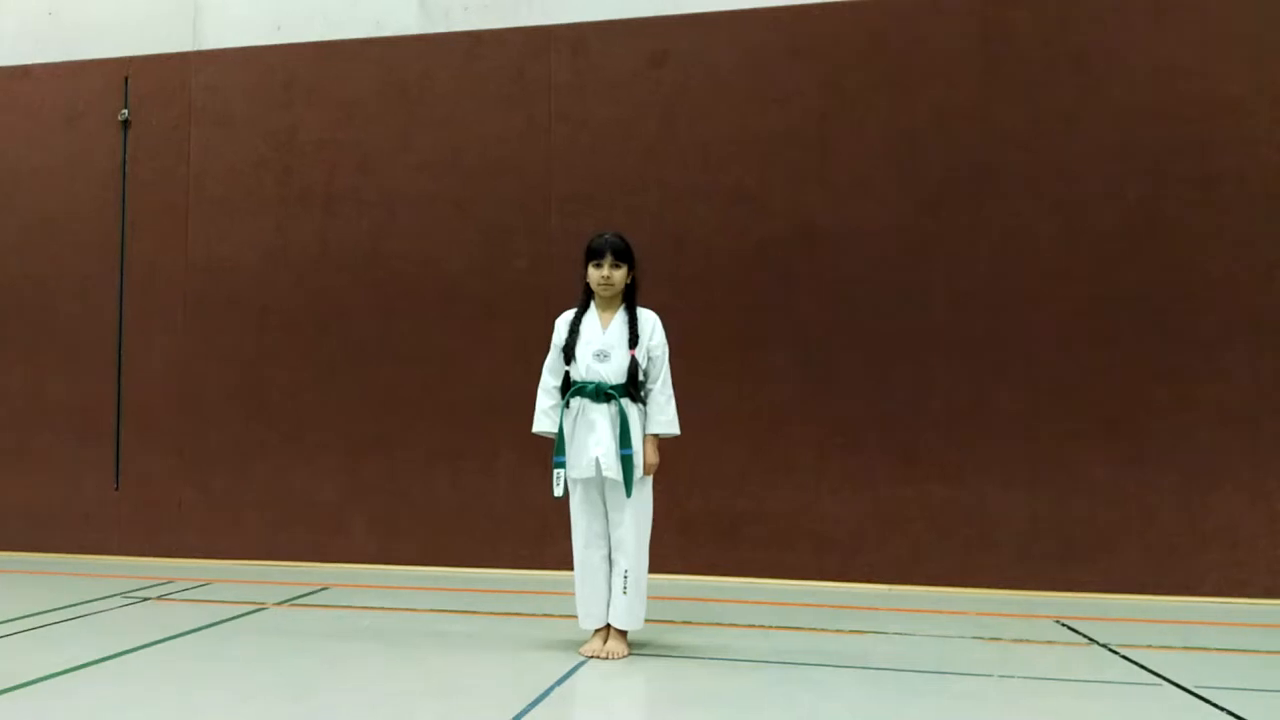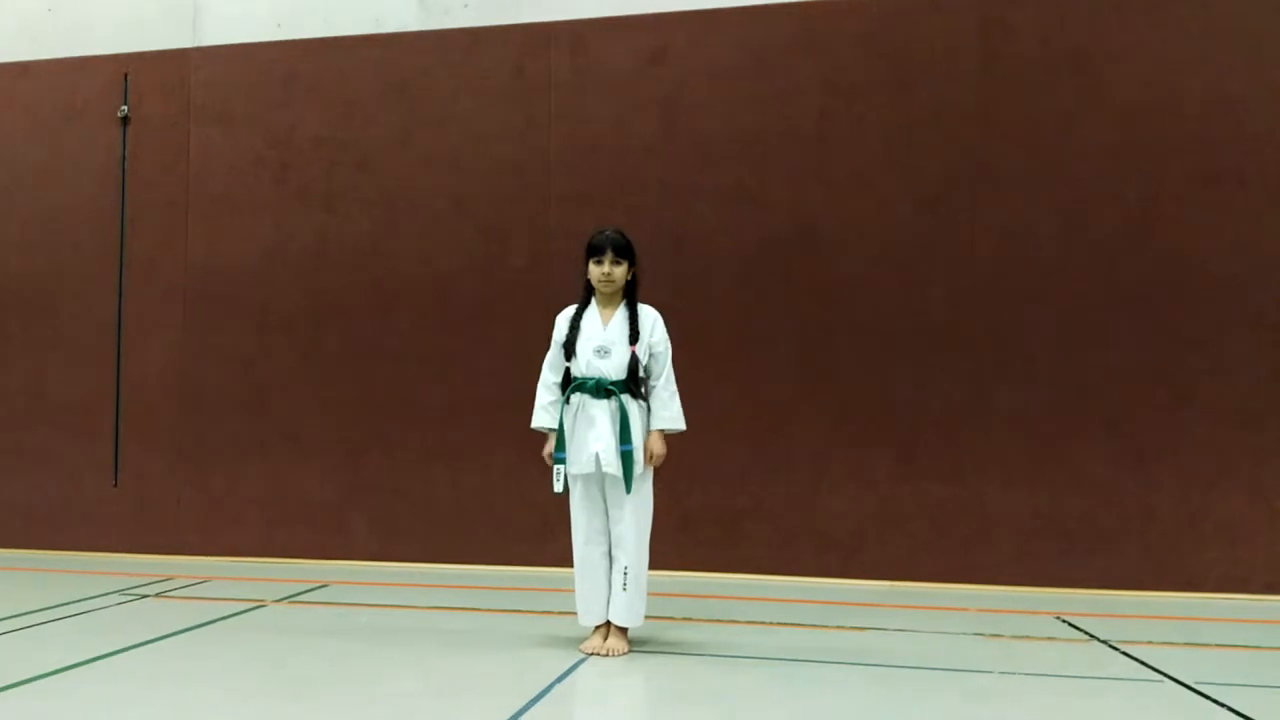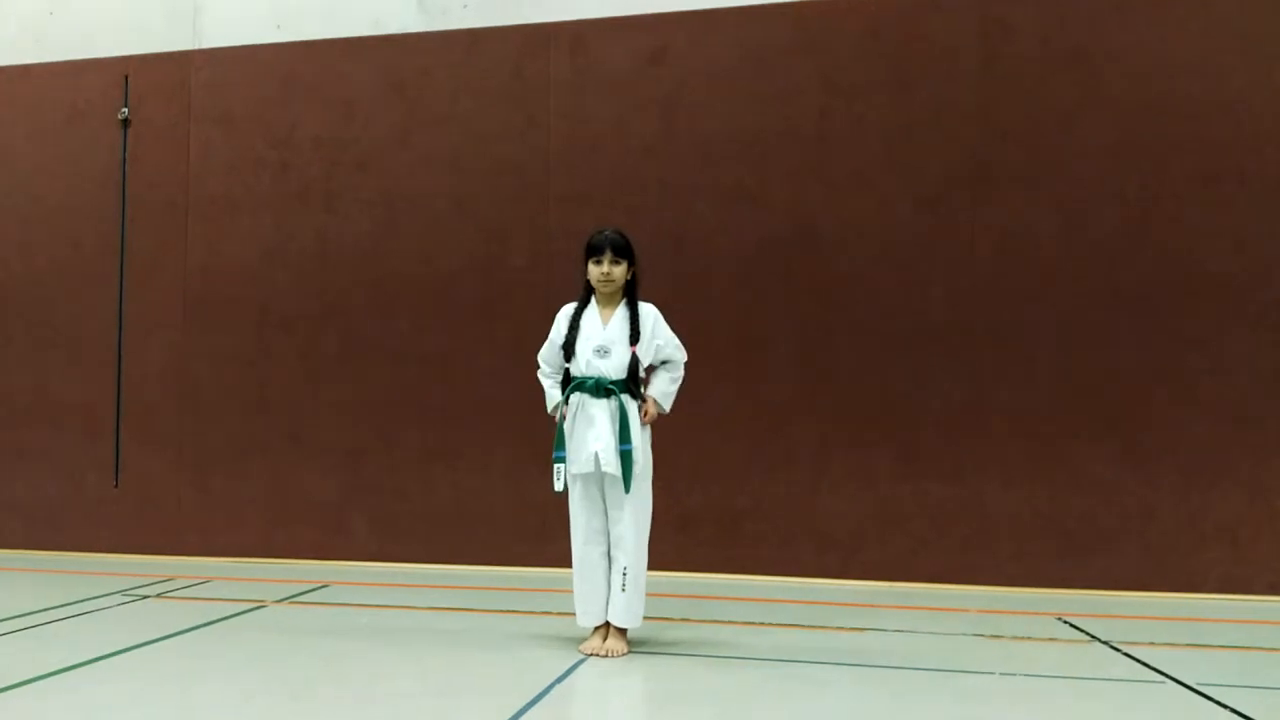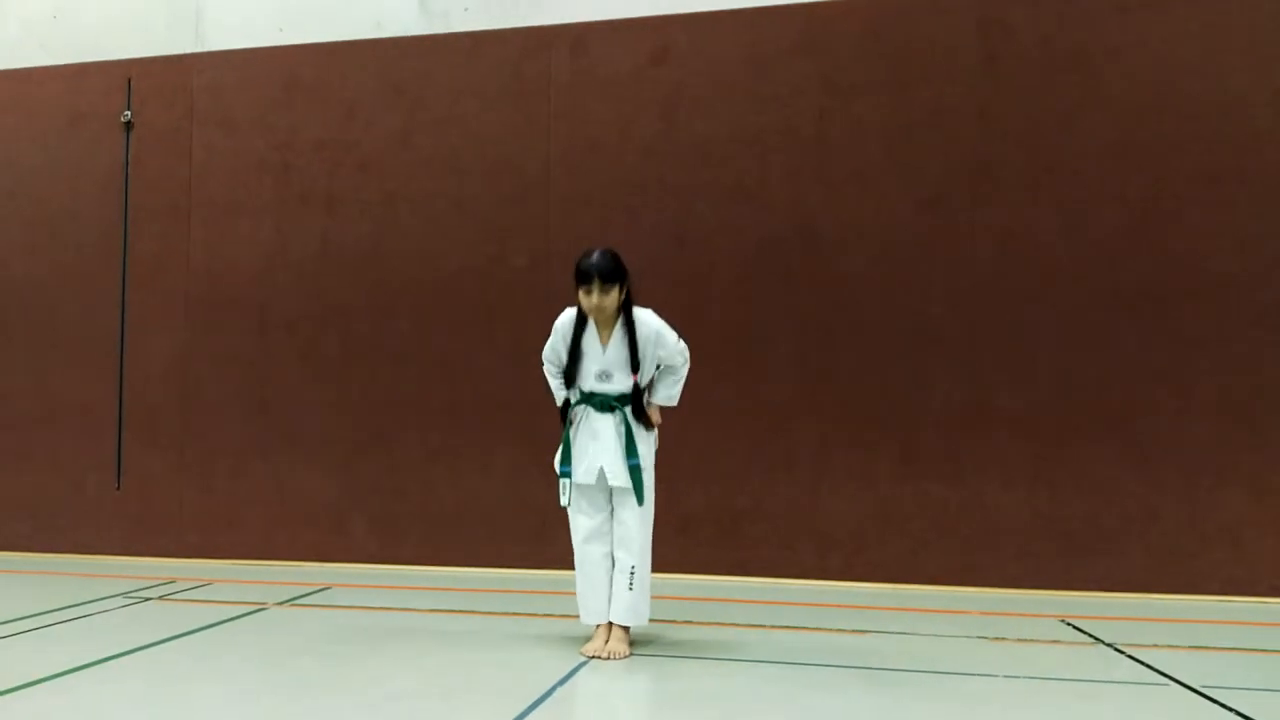
dt=0.5s
person 1, frame 1
left shoulder: (646, 322)
right shoulder: (568, 323)
left elbow: (659, 385)
right elbow: (552, 382)
left wrist: (652, 441)
right wrist: (555, 440)
left hip: (627, 434)
right hip: (581, 435)
left knee: (627, 534)
right knee: (588, 535)
left ankle: (619, 630)
right ankle: (597, 627)
person 1, frame 2
left shoulder: (647, 318)
right shoulder: (569, 319)
left elbow: (661, 379)
right elbow: (551, 378)
left wrist: (658, 432)
right wrist: (552, 432)
left hip: (627, 430)
right hip: (581, 430)
left knee: (627, 529)
right knee: (588, 531)
left ankle: (619, 625)
right ankle: (597, 623)
person 1, frame 3
left shoulder: (646, 316)
right shoulder: (569, 316)
left elbow: (674, 360)
right elbow: (548, 365)
left wrist: (655, 399)
right wrist: (558, 403)
left hip: (625, 429)
right hip: (581, 429)
left knee: (627, 529)
right knee: (588, 530)
left ankle: (619, 627)
right ankle: (597, 624)
person 1, frame 4
left shoulder: (647, 325)
right shoulder: (566, 324)
left elbow: (677, 361)
right elbow: (552, 366)
left wrist: (656, 403)
right wrist: (568, 406)
left hip: (630, 435)
right hip: (585, 434)
left knee: (631, 532)
right knee: (588, 530)
left ankle: (621, 627)
right ankle: (600, 625)
